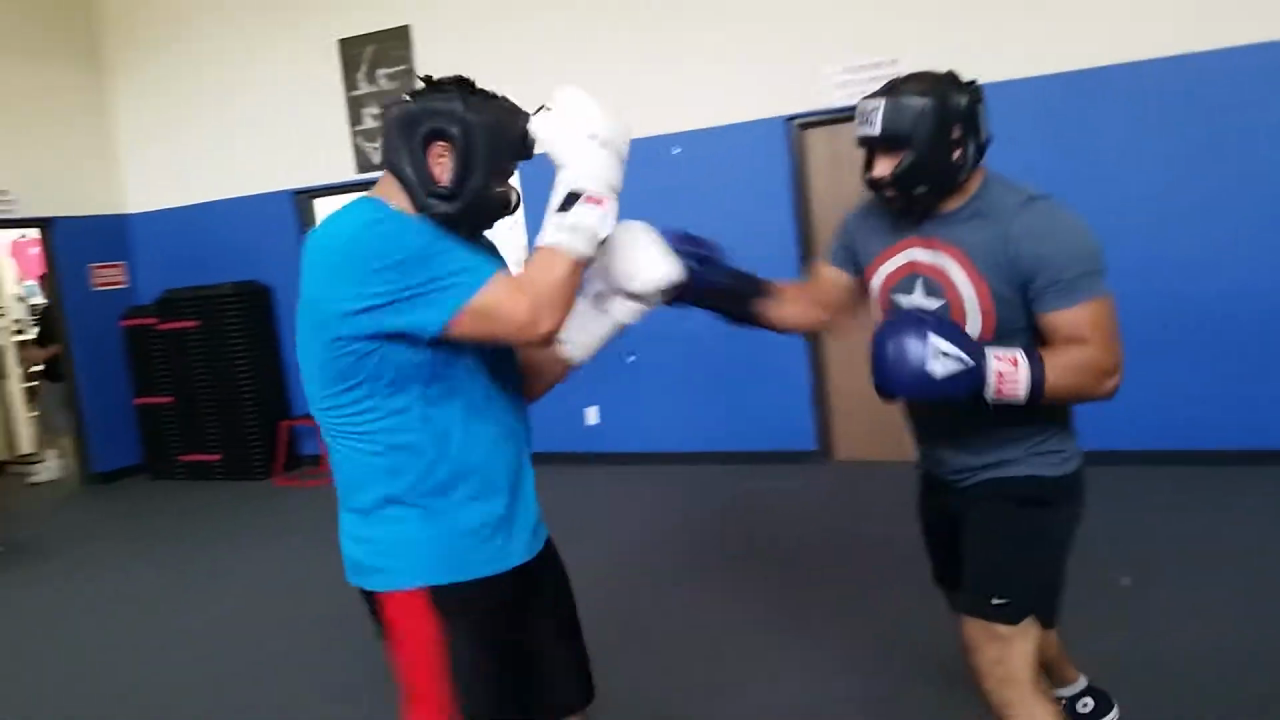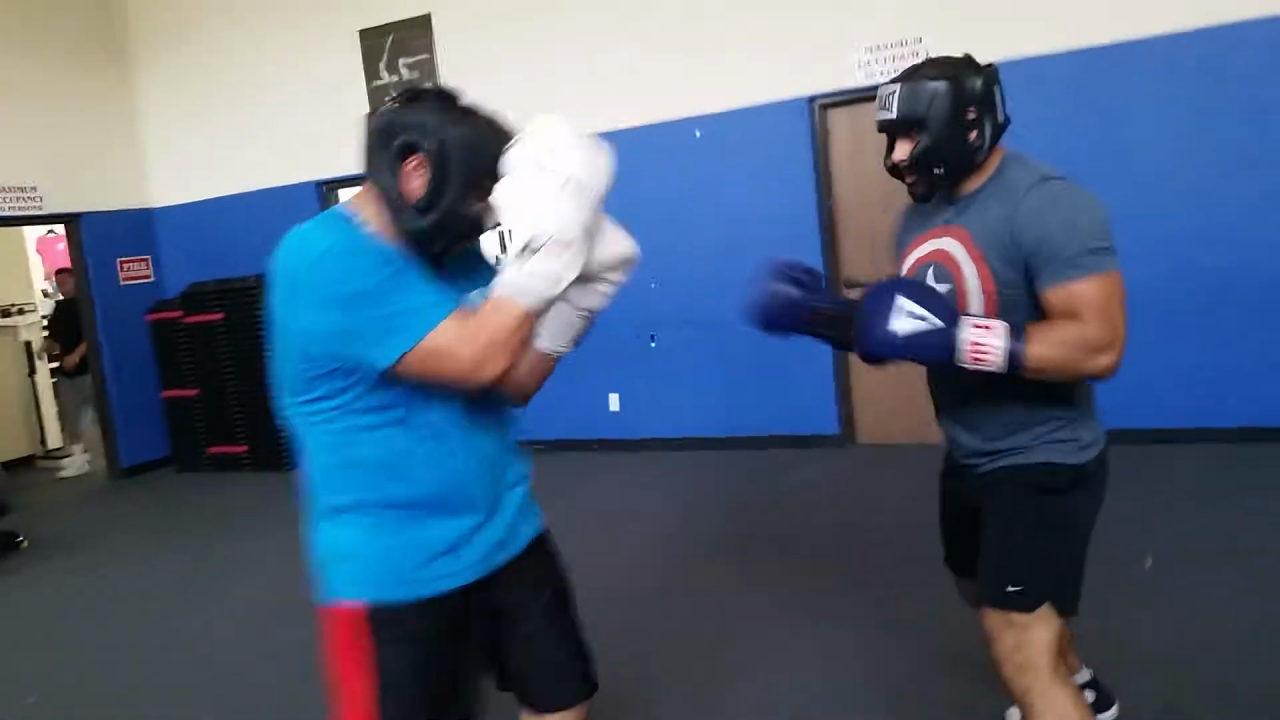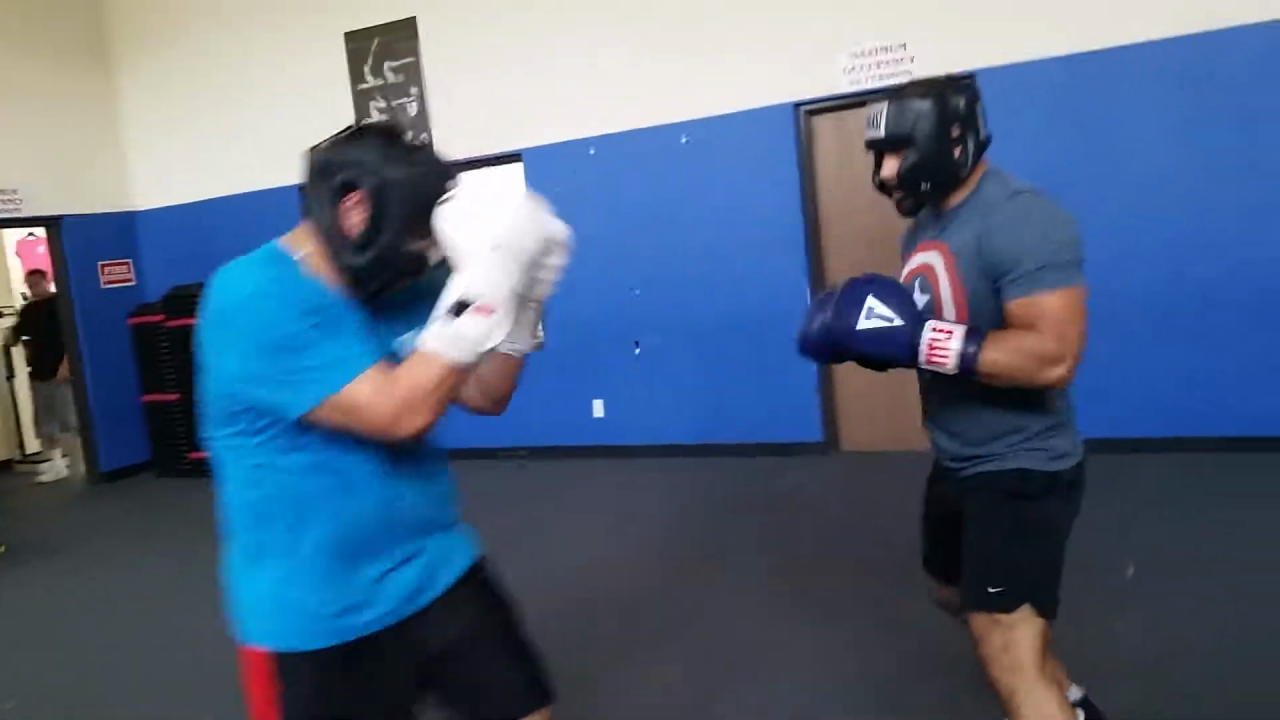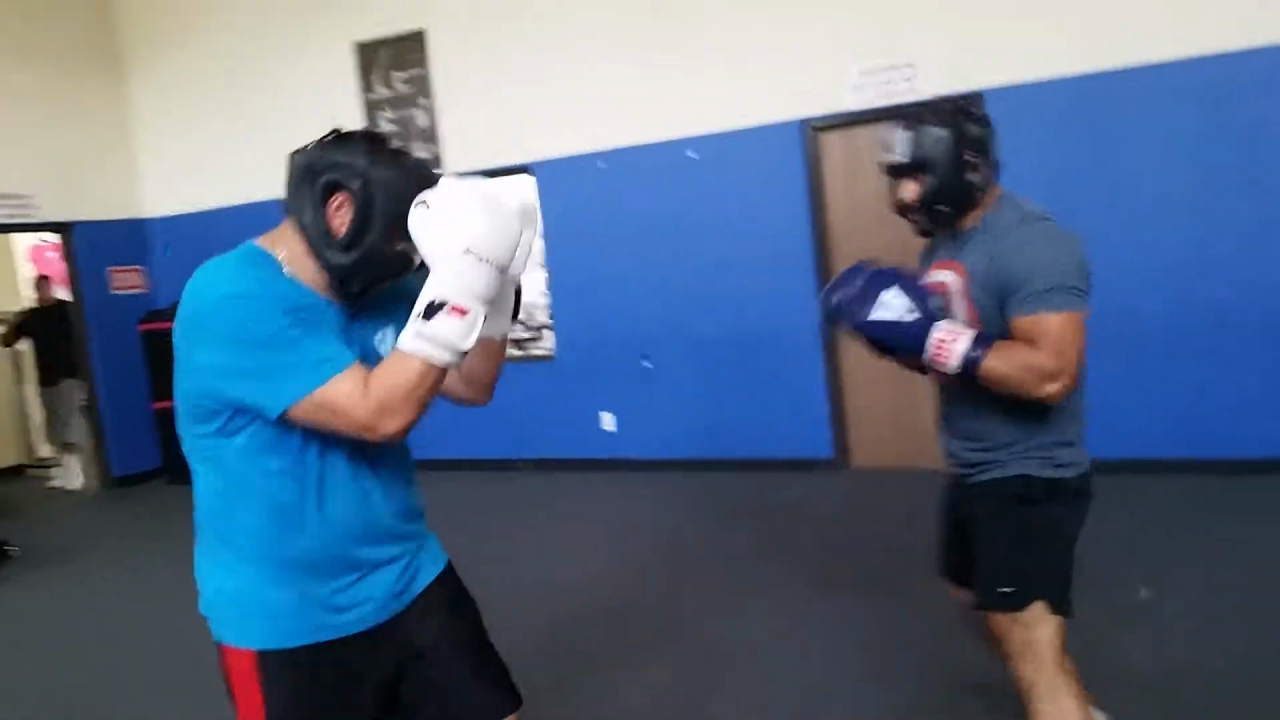
dt=0.1s
person 1, frame 1
left shoulder: (1039, 229)
right shoulder: (874, 223)
left elbow: (1100, 368)
right elbow: (813, 307)
left wrist: (977, 369)
right wrist: (731, 293)
left hip: (1022, 480)
right hip: (943, 474)
right knee: (983, 616)
person 1, frame 2
left shoulder: (1050, 207)
right shoulder: (922, 211)
left elbow: (1099, 348)
right elbow: (906, 330)
left wrist: (959, 337)
right wrist: (830, 314)
left hip: (1041, 467)
right hip: (969, 459)
left knee: (1022, 656)
right knee: (991, 603)
person 1, frame 3
left shoulder: (1026, 219)
right shoulder: (925, 228)
left elbow: (1048, 360)
left wrist: (915, 339)
right wrist: (856, 334)
left hip: (1026, 473)
right hip: (957, 465)
left knee: (1011, 661)
right knee: (959, 597)
person 1, frame 4
left shoulder: (1034, 243)
right shoulder: (940, 246)
left elbow: (1047, 374)
right elbow: (930, 350)
left wrist: (928, 332)
right wrist: (884, 321)
left hip: (1033, 478)
right hip: (975, 473)
left knee: (1035, 658)
right knee: (985, 604)
person 2, frame 1
left shoulder: (446, 247)
right shoulder: (366, 242)
left elbow: (523, 379)
right elbow: (527, 317)
left wrist: (609, 301)
right wrist: (588, 182)
left hip: (500, 537)
right hip: (425, 559)
person 2, frame 2
left shoulder: (449, 257)
right shoulder: (324, 259)
left elbow: (515, 380)
right elbow: (482, 362)
left wrist: (579, 284)
right wrist: (553, 229)
left hip: (501, 535)
right hip: (390, 570)
person 2, frame 3
left shoulder: (397, 288)
right shoulder: (255, 300)
left elbow: (484, 395)
right elbow: (400, 415)
left wrist: (519, 299)
right wrist: (482, 284)
left hip: (432, 570)
right hip: (309, 613)
person 2, frame 4
left shoulder: (369, 292)
right shoulder: (234, 299)
left elbow: (473, 385)
right elbow: (378, 415)
left wrist: (491, 280)
right wrist: (456, 283)
left hip: (403, 574)
right hip: (282, 611)
person 3, frame 1
left shoulder: (57, 308)
right shoulder: (48, 310)
right elbow: (41, 340)
left wrist: (44, 353)
right wrist: (30, 351)
left hip: (64, 373)
right hip: (52, 374)
right knee: (49, 421)
right ankle: (52, 465)
person 3, frame 2
right shoulder: (60, 308)
right elbow: (55, 337)
left wrist: (76, 355)
right wrist: (49, 346)
left hip: (87, 369)
right hip: (66, 372)
right knee: (69, 418)
right ankle: (78, 459)
person 3, frame 3
left shoulder: (60, 304)
right shoulder: (27, 310)
right elbow: (14, 339)
left wrist: (66, 363)
right wrist: (15, 335)
left hip: (62, 371)
right hip: (40, 374)
left knee: (67, 417)
right knee: (45, 422)
left ankle: (76, 458)
right ankle: (58, 464)
person 3, frame 4
left shoulder: (68, 311)
right shoulder: (32, 316)
left hip: (69, 376)
right hip: (46, 380)
left knee: (68, 421)
right knee: (54, 428)
left ankle: (74, 470)
right ankle: (68, 466)
